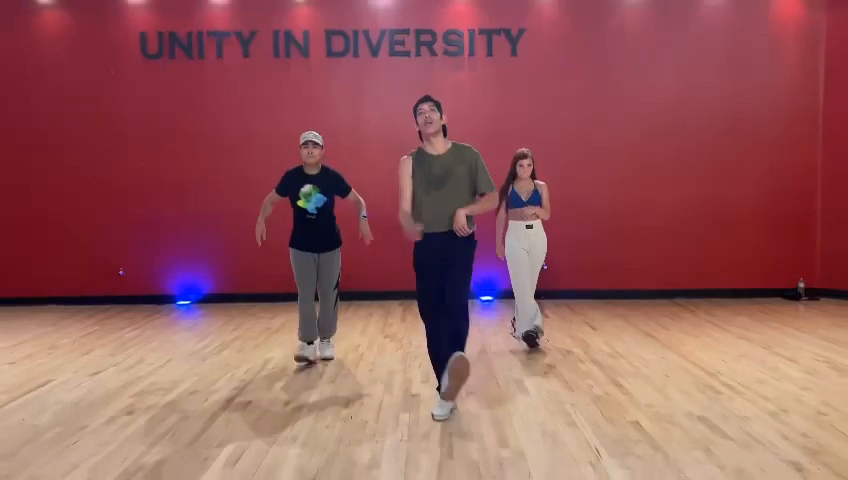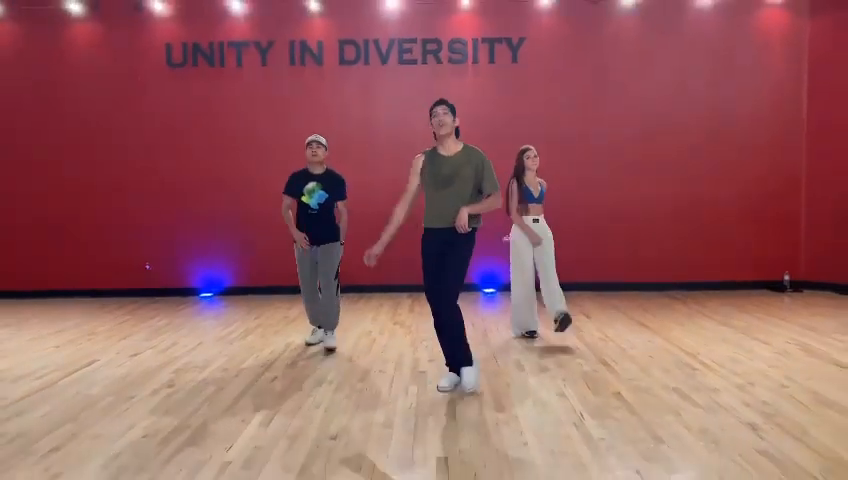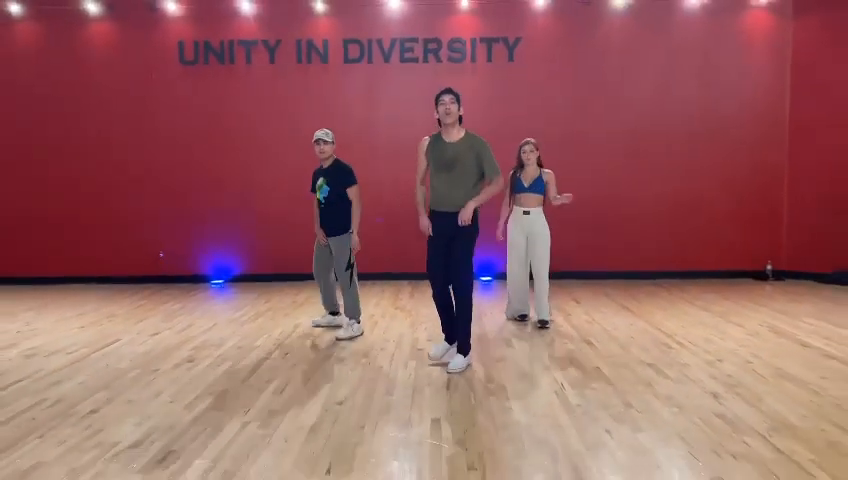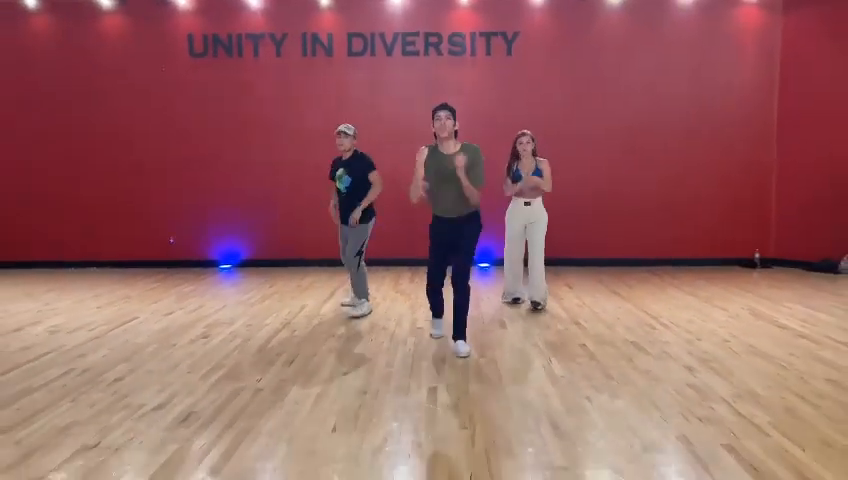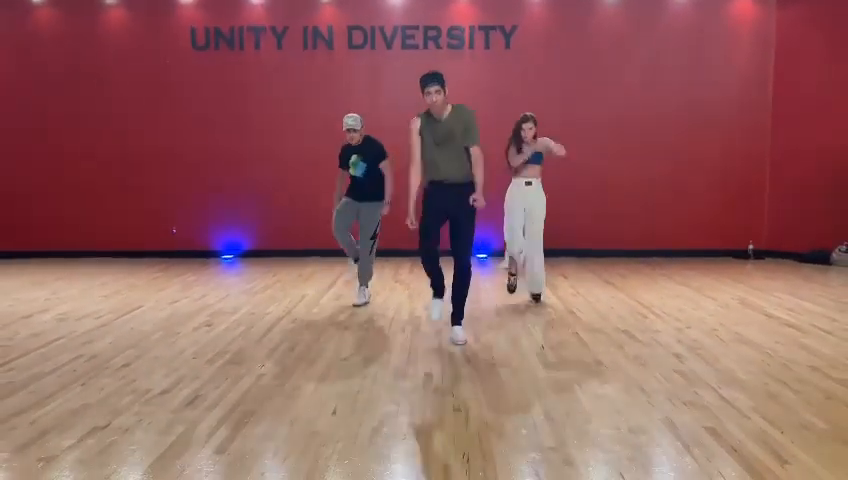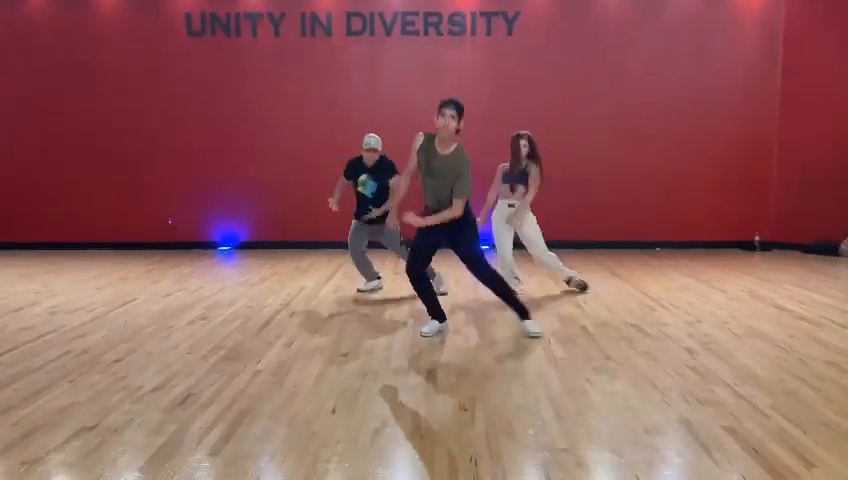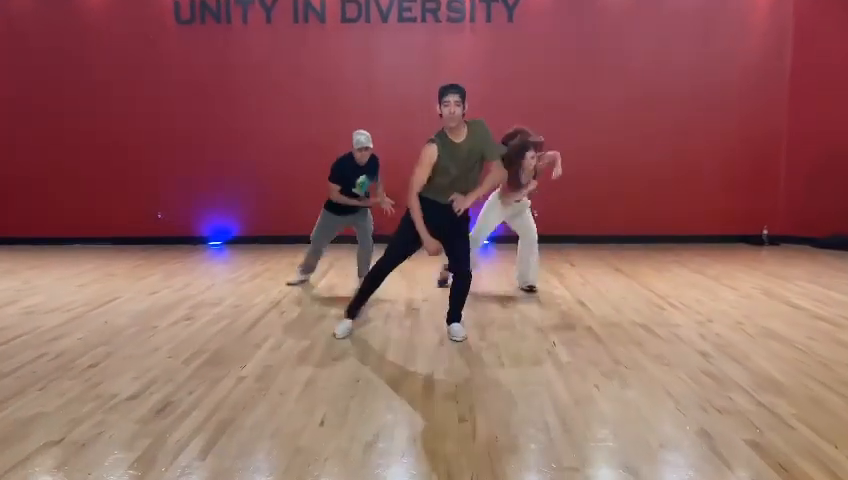
dt=0.7s
person 1, frame 1
left shoulder: (468, 155)
right shoulder: (409, 162)
left elbow: (491, 199)
right elbow: (405, 210)
left wrist: (464, 210)
right wrist: (409, 226)
left hip: (460, 241)
right hip: (426, 245)
left knee: (454, 301)
right knee: (432, 320)
left ankle: (455, 359)
right ankle: (447, 391)
person 1, frame 2
left shoulder: (476, 157)
right shoulder: (423, 161)
left elbow: (496, 198)
right elbow: (404, 204)
left wrist: (468, 209)
right wrist: (381, 243)
left hip: (461, 238)
right hip: (432, 237)
left knee: (446, 298)
right knee: (436, 303)
left ankle: (467, 363)
right ankle: (454, 368)
person 1, frame 3
left shoulder: (477, 144)
right shoulder: (427, 144)
left elbow: (496, 182)
right elbow: (420, 183)
left wrist: (472, 203)
right wrist: (422, 214)
left hip: (464, 221)
right hip: (436, 220)
left knee: (461, 283)
right knee: (436, 280)
left ankle: (463, 349)
right ankle: (449, 338)
person 1, frame 4
left shoulder: (472, 153)
right shoulder: (425, 154)
left elbow: (475, 199)
right elbow: (415, 191)
left wrist: (461, 173)
right wrist: (418, 189)
left hip: (467, 223)
right hip: (440, 223)
left knee: (459, 279)
right knee: (434, 280)
left ankle: (460, 337)
right ankle: (437, 315)
person 1, frame 5
left shoulder: (465, 115)
right shoulder: (419, 123)
left elbow: (476, 154)
right elbow: (416, 166)
left wrist: (479, 191)
right wrist: (411, 208)
left hip: (464, 191)
right hip: (435, 191)
left knee: (463, 258)
right knee: (426, 245)
left ankle: (457, 321)
right ankle: (438, 292)
person 1, frame 6
left shoulder: (462, 161)
right shoulder: (422, 141)
left elbow: (456, 210)
right elbow: (407, 174)
left wrist: (420, 220)
right wrist: (393, 206)
left hip: (461, 219)
right hip: (431, 216)
left knee: (481, 270)
right knee: (414, 269)
left ankle: (524, 316)
right ankle: (437, 318)
person 1, frame 7
left shoulder: (480, 131)
right shoulder: (433, 148)
left elbow: (497, 171)
right elbow: (412, 193)
left wrist: (471, 197)
right wrist: (426, 237)
left hip: (454, 213)
right hip: (424, 208)
left knee: (463, 272)
right knee: (386, 264)
left ankle: (454, 320)
right ankle: (351, 315)
person 2, frame 1
left shoulder: (332, 177)
right shoulder: (291, 177)
left elbow: (357, 200)
right elbow: (270, 200)
left wrist: (363, 220)
right wrist: (261, 221)
left hip: (329, 245)
right hip: (300, 246)
left knee: (329, 294)
right knee: (305, 295)
left ankle: (326, 339)
right ankle: (307, 344)
person 2, frame 2
left shoulder: (336, 180)
right shoulder: (296, 178)
left elbow: (342, 213)
right elbow: (286, 208)
left wrist: (342, 242)
right wrist: (294, 231)
left hip: (330, 241)
right hip: (304, 241)
left knee: (329, 286)
right knee: (308, 288)
left ankle: (329, 331)
right ankle: (317, 327)
person 2, frame 3
left shoulder: (343, 170)
right shoulder: (317, 173)
left elbow: (356, 201)
left wrist: (354, 232)
right wrist: (317, 228)
left hip: (342, 233)
right hip: (324, 233)
left knee: (345, 276)
right knee: (320, 272)
left ankle: (354, 322)
right ankle: (333, 314)
person 2, frame 4
left shoulder: (363, 161)
right shoulder: (336, 163)
left elbow: (377, 184)
left wrist: (360, 208)
right wrist: (333, 207)
left hip: (361, 219)
right hip: (345, 218)
left knee: (354, 258)
right knee: (347, 257)
left ankle: (363, 301)
right ankle: (360, 296)
person 2, frame 5
left shoulder: (374, 146)
right shoulder: (345, 150)
left elbow: (388, 173)
left wrist: (387, 202)
right wrist: (337, 197)
left hip: (374, 201)
right hip: (353, 199)
left knee: (367, 244)
right knee: (338, 227)
left ankle: (363, 287)
right ankle: (357, 259)
person 2, frame 6
left shoulder: (386, 165)
right shoulder: (353, 164)
right elbow: (344, 181)
left wrist: (382, 210)
right wrist: (335, 198)
left hip: (383, 218)
right hip: (362, 218)
left knee: (402, 251)
right knee: (355, 248)
left ankle: (435, 278)
right ankle: (373, 279)
person 2, frame 7
left shoulder: (373, 161)
right shoulder: (340, 165)
right elbow: (334, 195)
left wrist: (382, 197)
right wrist: (361, 202)
left hip: (360, 211)
right hip: (335, 210)
left knee: (366, 242)
right knee: (317, 244)
left ankle: (363, 277)
right ankle: (304, 272)
person 3, frame 1
left shoulder: (541, 186)
right shoulder: (508, 188)
left elbow: (547, 214)
right elbow: (501, 217)
left wrist: (535, 209)
right wrist: (499, 243)
left hip: (537, 236)
right hip: (515, 237)
left knee: (529, 283)
right knee: (522, 283)
left ankle: (521, 323)
right ankle: (530, 326)
person 3, frame 2
left shoulder: (542, 184)
right shoulder: (515, 183)
right elbow: (513, 212)
right wrist: (529, 232)
left hip: (542, 229)
right hip: (522, 232)
left knee: (548, 271)
right knee: (524, 278)
left ankle: (559, 312)
right ankle: (526, 325)
person 3, frame 3
left shoulder: (547, 174)
right shoulder: (514, 175)
left elbow: (553, 199)
right elbow: (507, 201)
left wrist: (563, 198)
right wrist: (501, 224)
left hip: (538, 221)
right hip: (516, 221)
left knee: (540, 267)
right knee: (517, 267)
left ankle: (543, 313)
right ankle: (519, 308)
person 3, frame 4
left shoulder: (542, 163)
right shoulder: (512, 166)
left elbow: (548, 186)
right elbow: (507, 191)
left wrist: (535, 180)
right wrist: (523, 182)
left hip: (537, 211)
right hip: (516, 211)
left knee: (537, 253)
right knee: (513, 253)
left ankle: (538, 297)
right ankle: (514, 294)
person 3, frame 5
left shoulder: (542, 143)
right shoulder: (514, 146)
left elbow: (561, 152)
right elbow: (513, 162)
left wrist: (546, 147)
right wrist: (531, 150)
left hip: (536, 192)
right hip: (516, 191)
left knee: (535, 238)
right knee: (513, 230)
left ankle: (535, 286)
right ankle: (514, 265)
person 3, frame 6
left shoulder: (532, 167)
right shoulder: (503, 168)
left elbow: (532, 192)
right elbow: (493, 192)
left wrist: (519, 213)
right wrist: (483, 214)
left hip: (522, 213)
right hip: (501, 212)
left knee: (540, 251)
right knee: (503, 254)
left ankle: (569, 276)
right ankle: (513, 283)
person 3, frame 7
left shoulder: (537, 162)
right shoulder: (511, 169)
left elbow: (555, 154)
right elbow: (505, 198)
left wrist: (557, 166)
right wrist: (526, 189)
left hip: (519, 205)
right hip: (499, 203)
left knee: (530, 238)
right knee: (475, 238)
left ankle: (527, 280)
right ankle: (451, 268)
